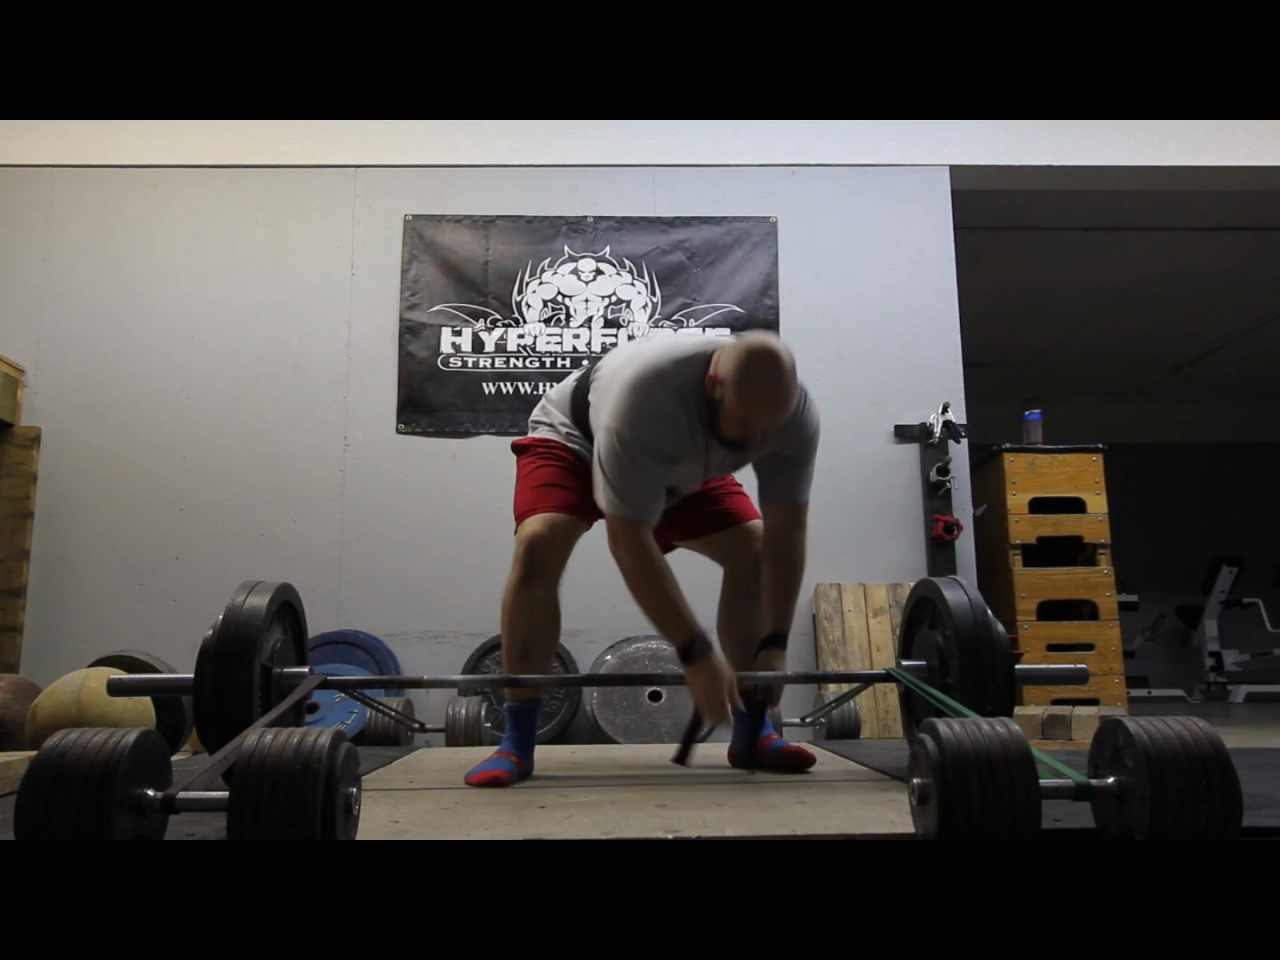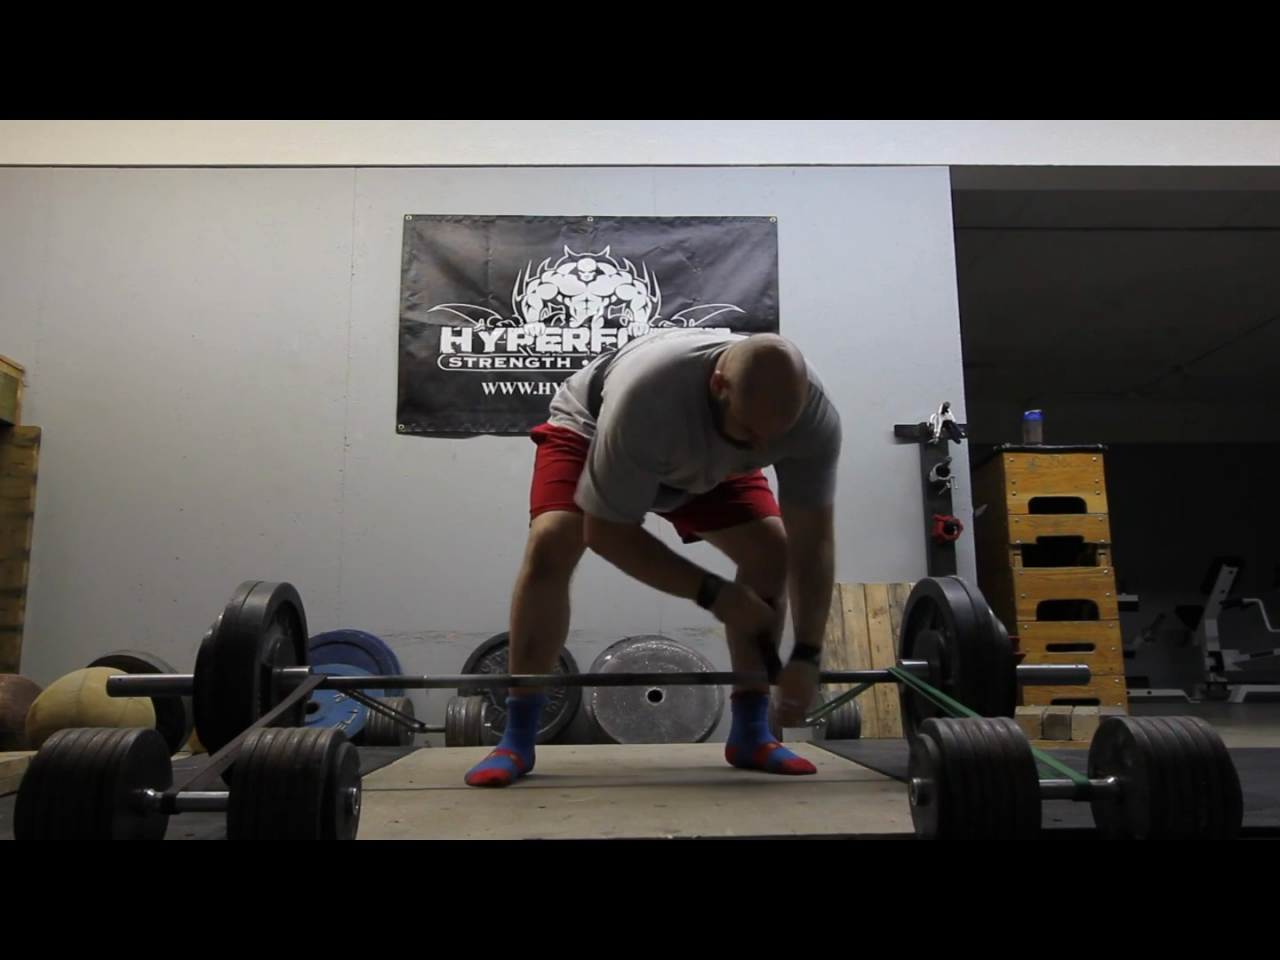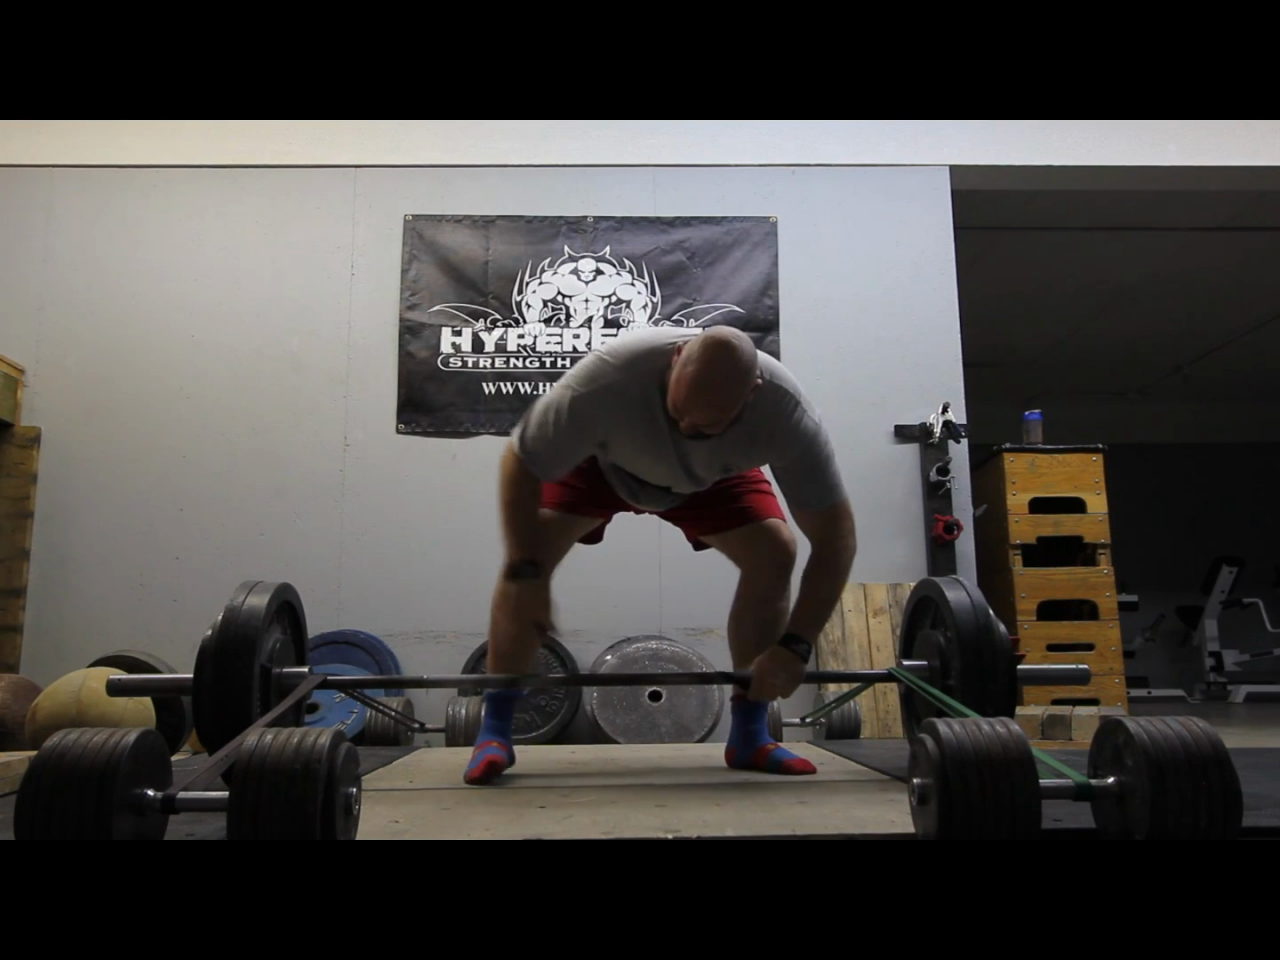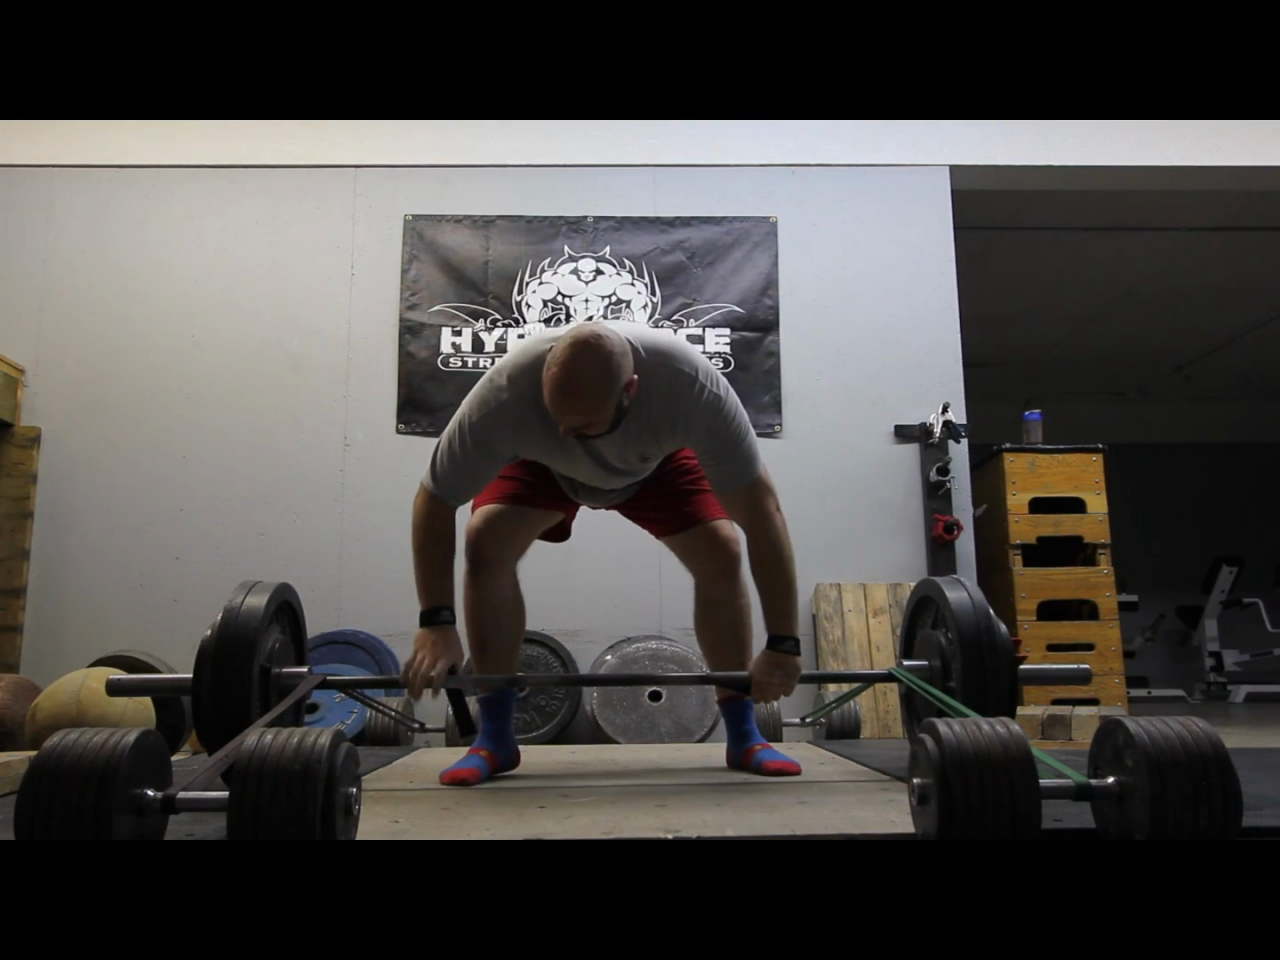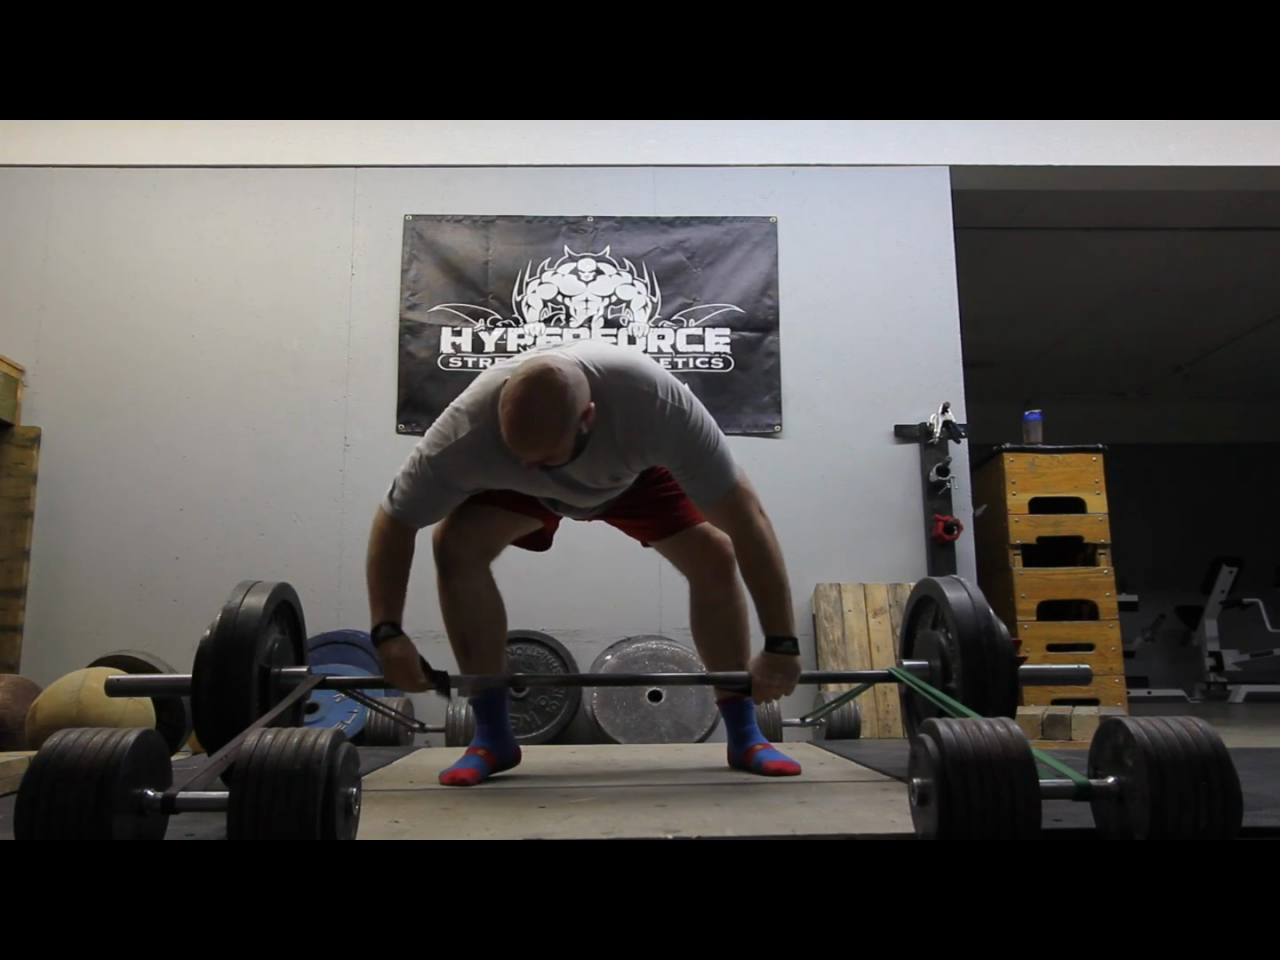
dt=1s
person 1, frame 1
left shoulder: (794, 414)
right shoulder: (646, 396)
left elbow: (786, 533)
right elbow: (630, 538)
left wrist: (775, 644)
right wrist: (696, 654)
right hip: (574, 438)
left knee: (753, 550)
right knee: (538, 546)
left ankle: (751, 734)
right ankle: (517, 742)
person 1, frame 2
left shoulder: (813, 414)
right shoulder: (650, 398)
left elbow: (812, 539)
right elbow: (605, 532)
left wrist: (805, 658)
right wrist: (714, 595)
right hip: (591, 426)
left knee: (771, 548)
right knee: (550, 545)
left ankle: (750, 732)
right ankle: (517, 738)
person 1, frame 3
left shoulder: (784, 410)
right shoulder: (610, 379)
left elbow: (835, 533)
right elbow: (521, 461)
left wrist: (795, 645)
right wrist: (522, 574)
right hip: (595, 455)
left knee: (774, 552)
right knee: (533, 545)
left ankle: (749, 734)
right ankle: (494, 729)
person 1, frame 4
left shoulder: (693, 387)
right shoulder: (506, 394)
left elbow: (761, 510)
right elbow: (434, 501)
left wrist: (783, 644)
right wrist: (436, 621)
left hip: (657, 458)
right hip: (541, 462)
left knee: (721, 554)
right knee: (486, 544)
left ankle: (743, 735)
right ankle: (494, 737)
person 1, frame 5
left shoulder: (656, 404)
right shoulder: (468, 429)
left elbow: (745, 516)
right elbow: (395, 522)
left wrist: (780, 646)
right wrist: (387, 631)
left hip: (638, 468)
left knee: (714, 556)
right knee: (455, 546)
left ankle: (743, 734)
right ankle: (492, 736)
